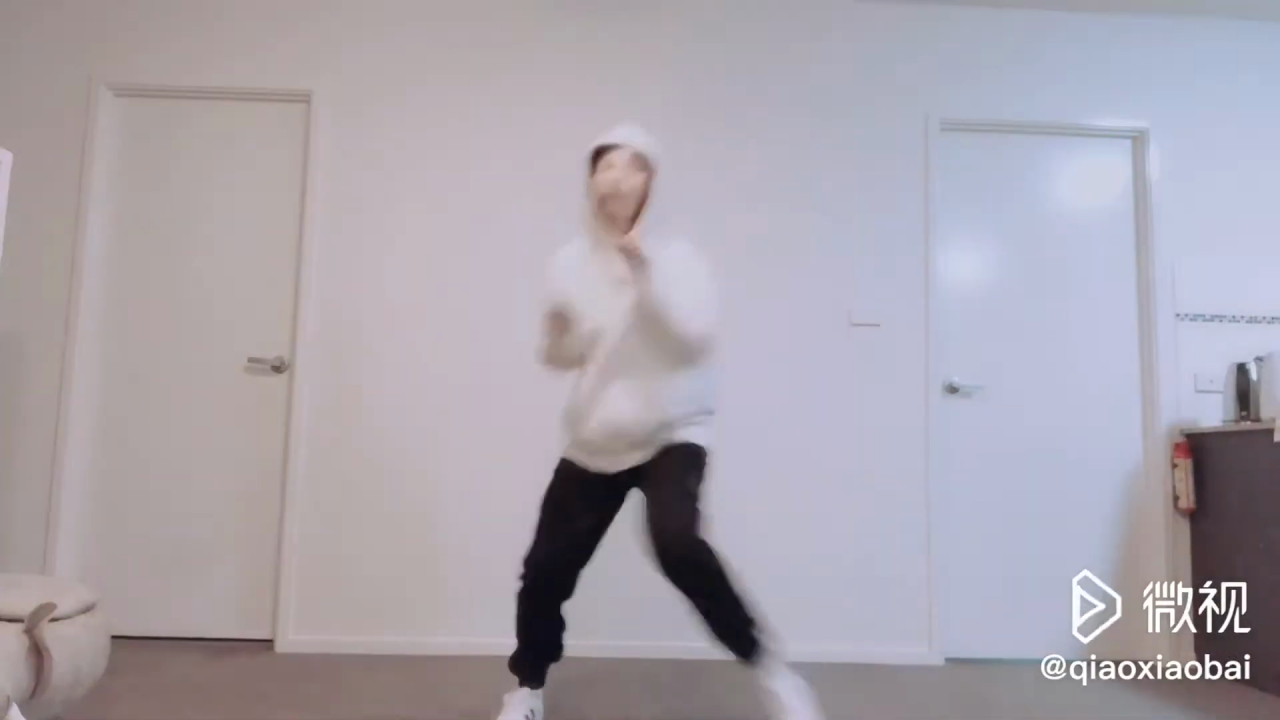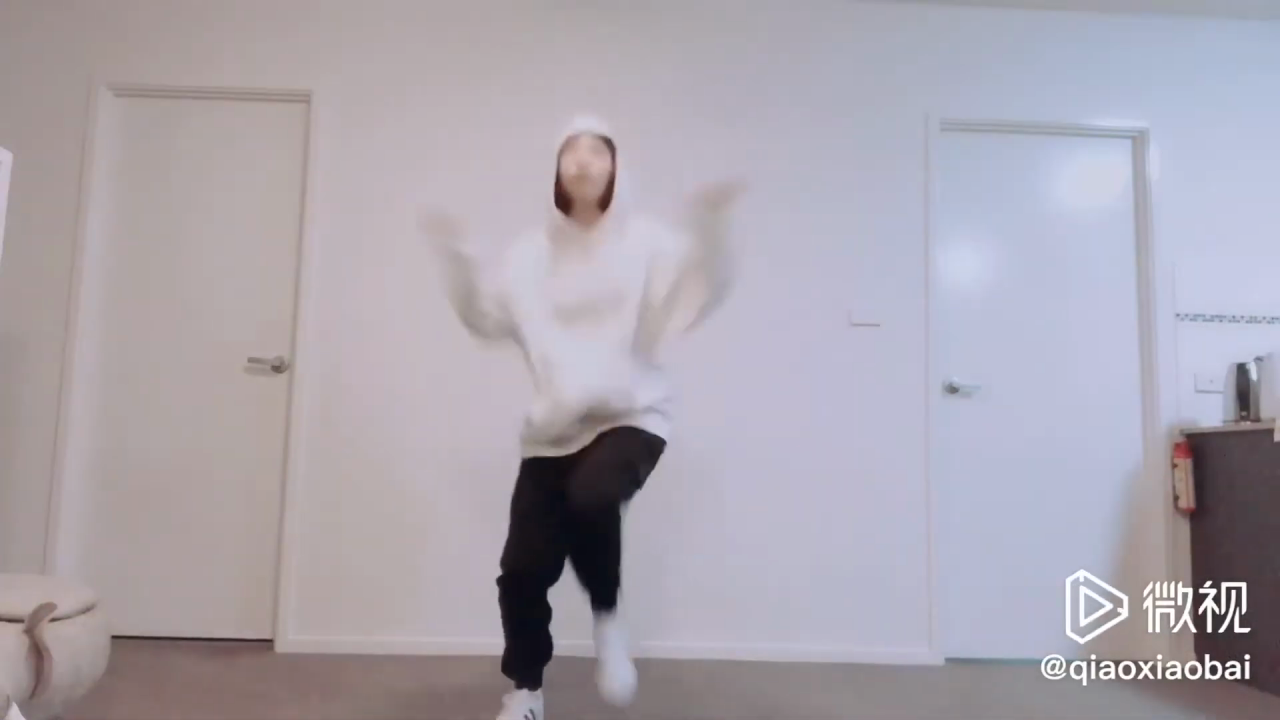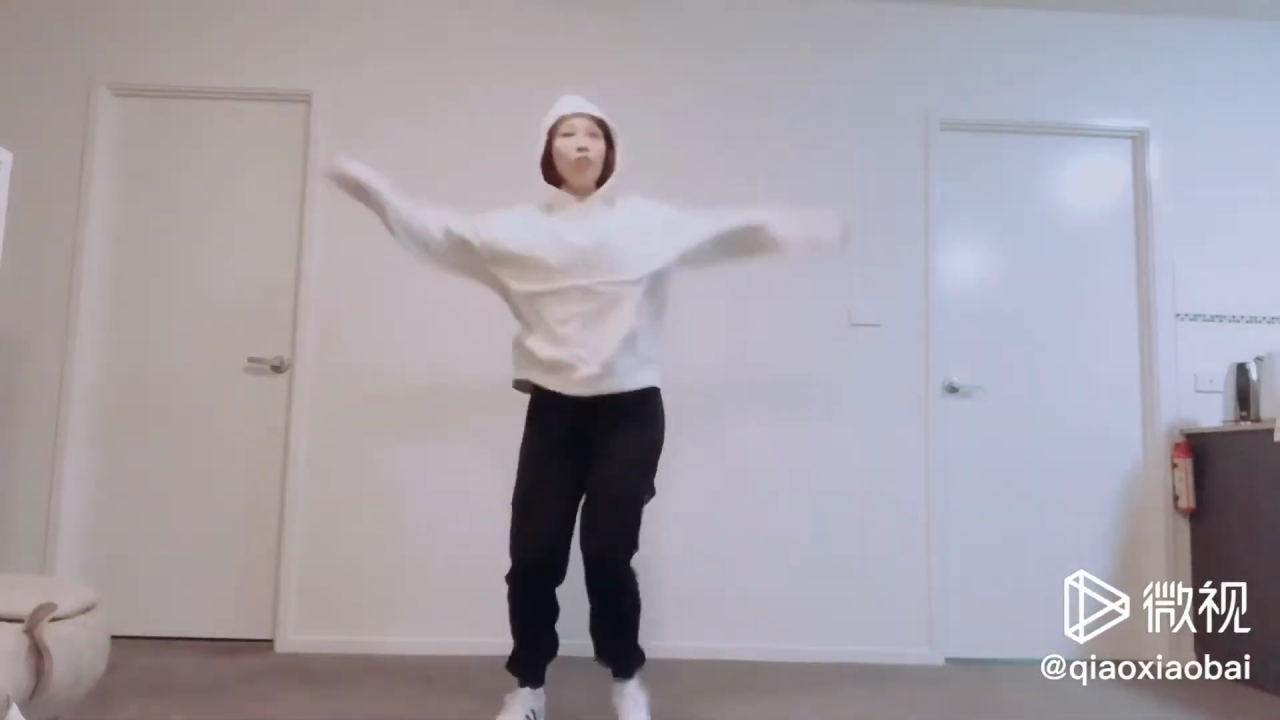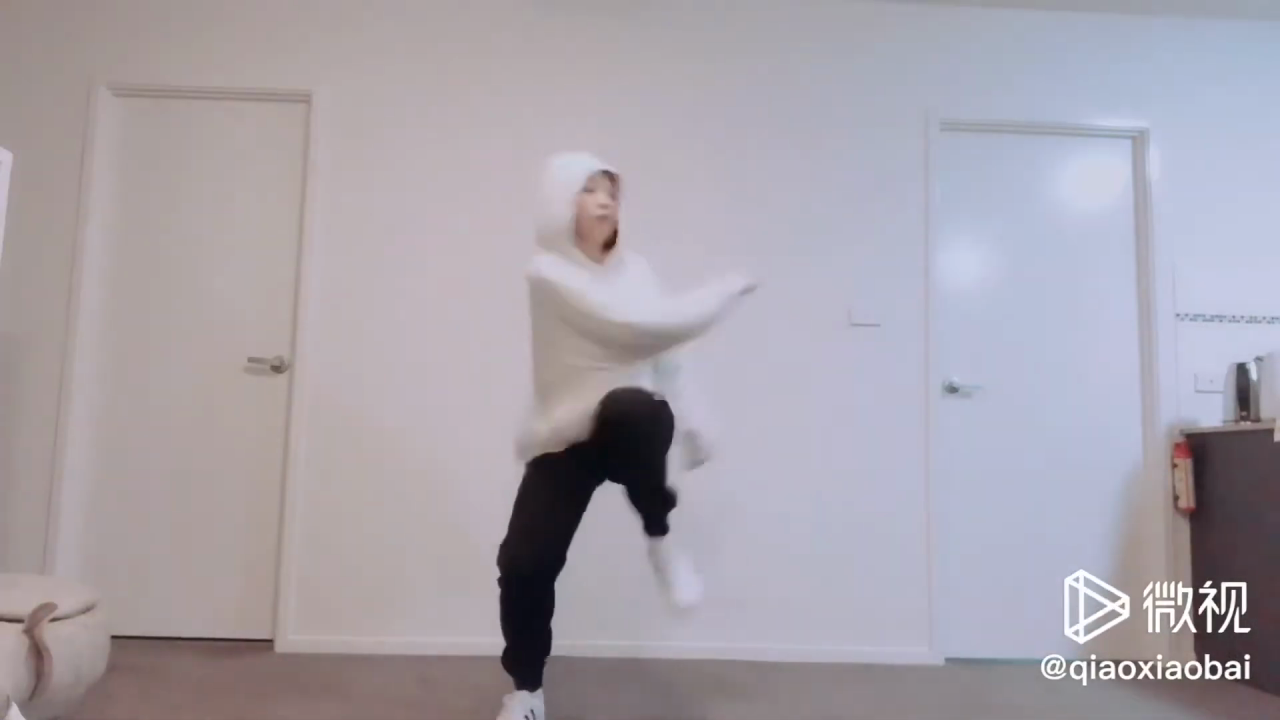
dt=0.2s
person 1, frame 1
left shoulder: (674, 257)
right shoulder: (570, 263)
left elbow: (692, 338)
left wrist: (647, 270)
right wrist: (559, 332)
left hip: (671, 435)
right hip: (593, 444)
left knee: (677, 546)
right knee: (547, 568)
left ankle: (767, 669)
person 1, frame 2
left shoulder: (645, 241)
right shoulder: (529, 252)
left elbow: (702, 295)
right elbow: (485, 319)
left wrist: (710, 225)
right wrist: (455, 255)
left hip: (629, 423)
right hip: (551, 435)
left knee: (590, 500)
right knee: (522, 570)
left ankle: (607, 619)
person 1, frame 3
left shoulder: (645, 219)
right shoulder: (520, 227)
left elbow: (731, 228)
right elbow: (436, 231)
left wrist: (806, 229)
right wrist: (369, 186)
left hip: (631, 400)
right hip: (554, 403)
left knee: (608, 546)
right knee: (533, 554)
person 1, frame 4
left shoulder: (633, 269)
right shoulder: (550, 273)
left elbow: (659, 350)
right elbow: (638, 326)
left wrist: (692, 421)
right wrist: (724, 291)
left hip: (635, 418)
right hip: (562, 439)
left knee: (631, 414)
right knee: (524, 565)
left ankle: (660, 537)
